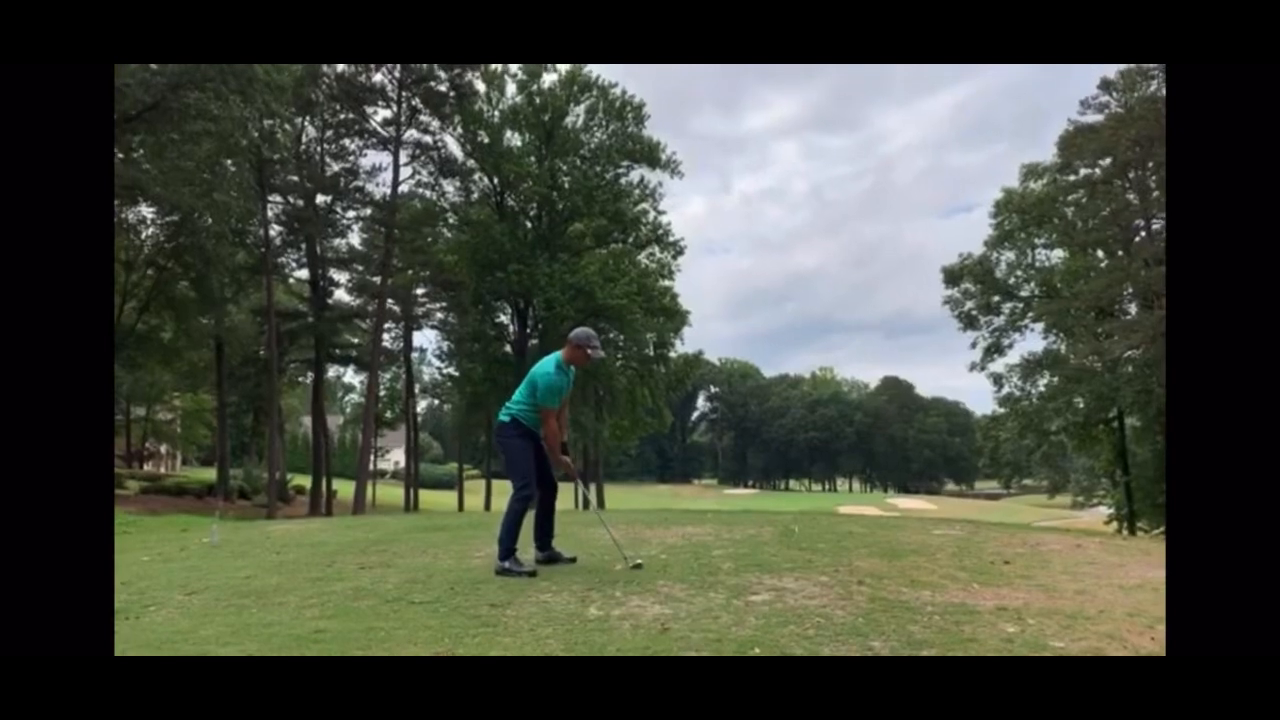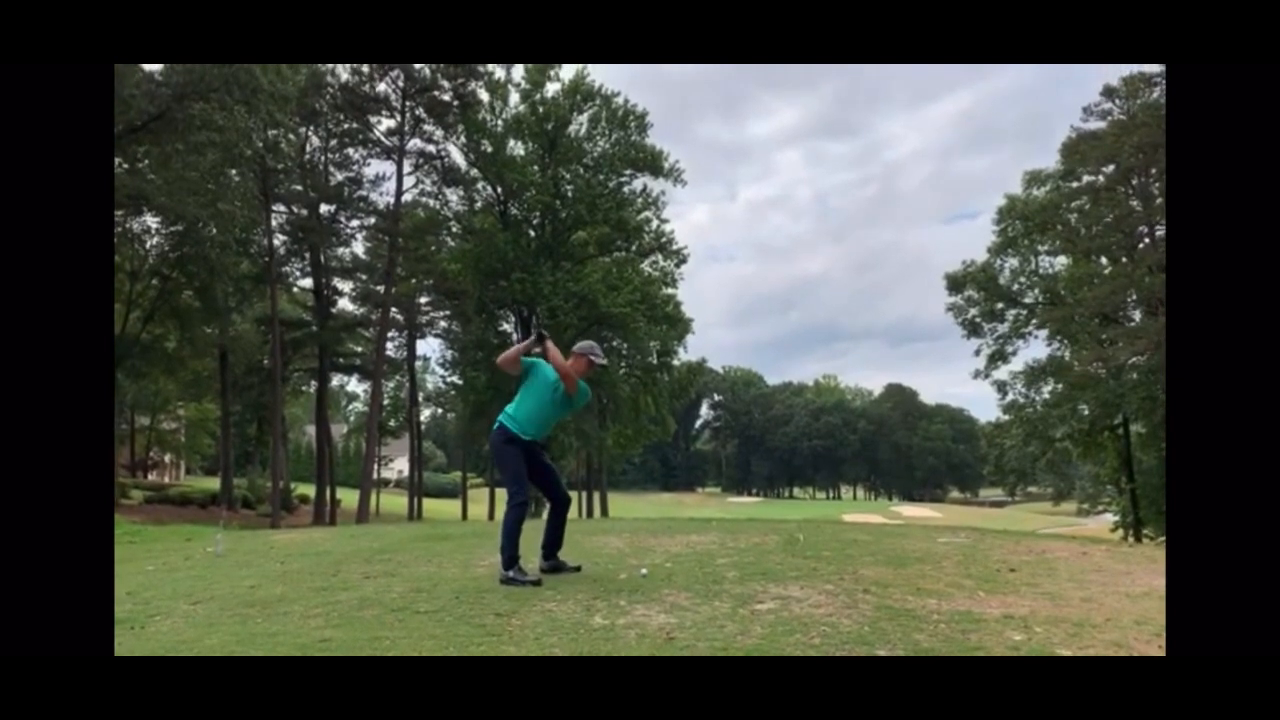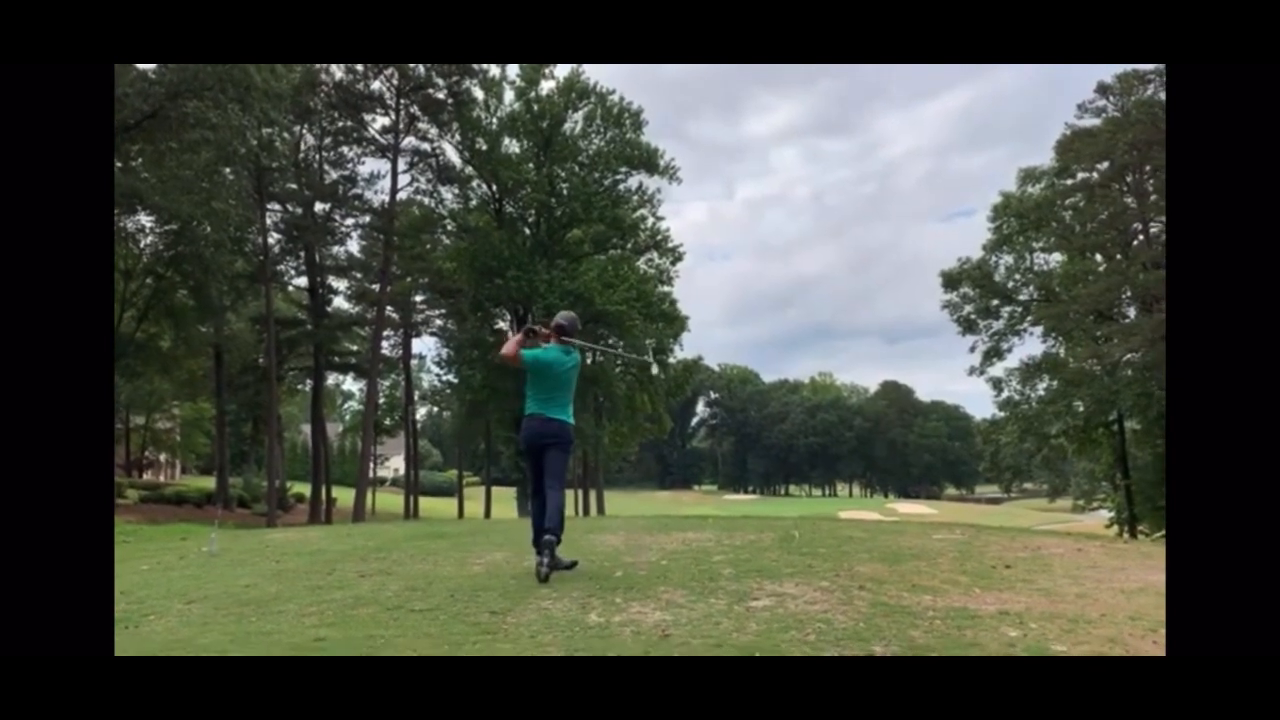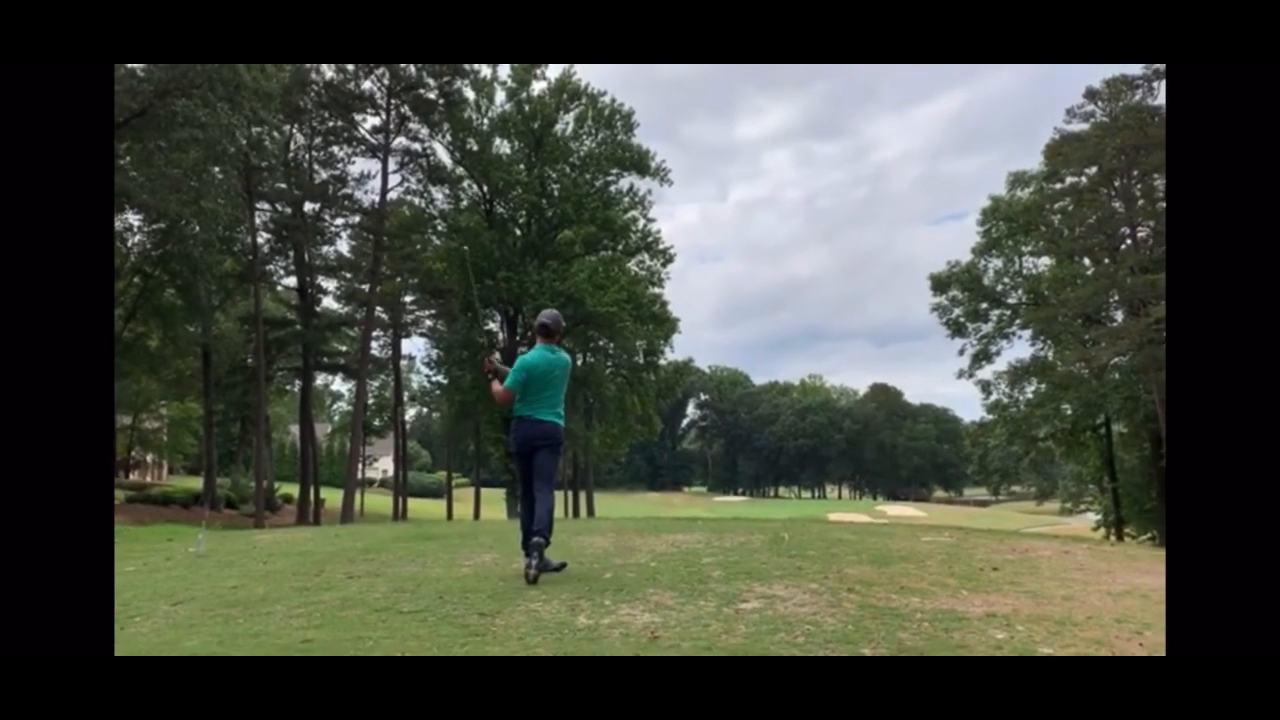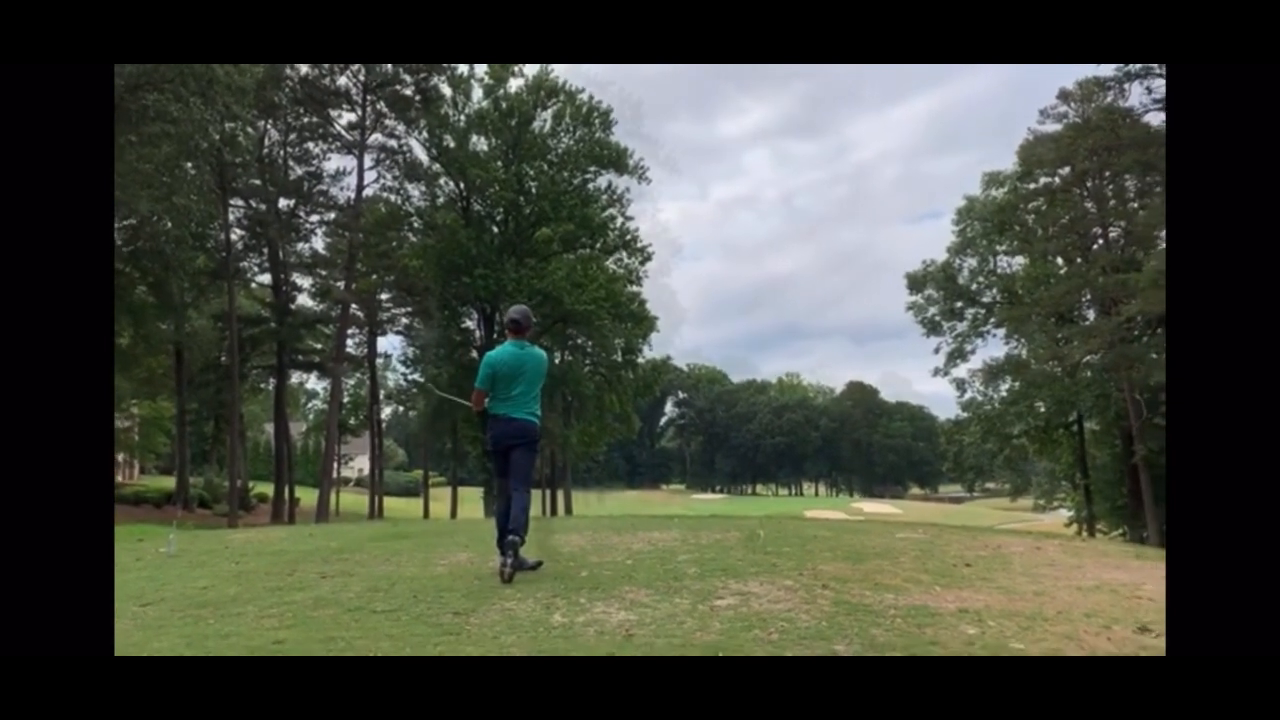
dt=1s
person 1, frame 1
left shoulder: (568, 371)
right shoulder: (550, 374)
left elbow: (563, 410)
right elbow: (549, 421)
left wrist: (564, 447)
right wrist: (558, 457)
left hip: (529, 431)
right hip: (513, 429)
left knee: (549, 487)
right knee: (526, 490)
left ankle: (544, 549)
right ankle: (505, 559)
person 1, frame 2
left shoulder: (582, 392)
right shoulder: (537, 367)
left elbow: (564, 372)
right elbow: (502, 362)
left wrist: (547, 341)
right wrist: (532, 341)
left hip: (532, 445)
right hip: (506, 438)
left knee: (561, 499)
right knee: (520, 498)
left ankle: (549, 558)
right ankle: (509, 568)
person 1, frame 3
left shoulder: (544, 357)
right shoulder: (573, 357)
left elbow: (506, 354)
left wrist: (524, 334)
right wrist: (540, 340)
left hip: (533, 427)
right hip: (560, 429)
left knee: (538, 490)
right knee: (554, 487)
left ankle: (544, 552)
right ankle: (550, 538)
person 1, frame 4
left shoulder: (527, 360)
right shoulder: (565, 360)
left elbow: (504, 397)
left wrist: (494, 383)
right wrist: (500, 369)
left hip: (523, 429)
right hip: (551, 430)
left knee: (527, 492)
right knee: (544, 489)
left ankle: (532, 553)
right ankle: (539, 541)
person 1, frame 5
left shoulder: (493, 357)
right shoulder: (540, 357)
left elbow: (477, 400)
left wrist: (483, 406)
left hip: (499, 426)
right hip: (527, 427)
left knee: (504, 488)
right knee: (521, 487)
left ankle: (508, 552)
right ankle: (514, 540)
